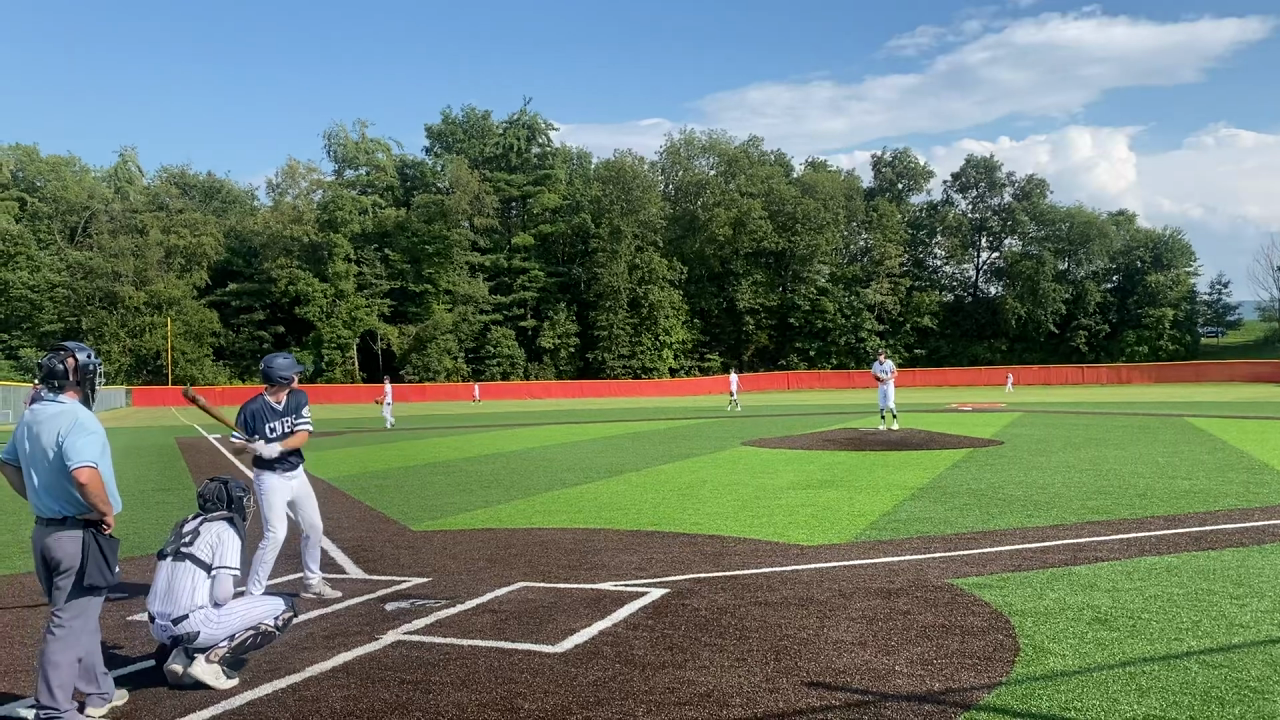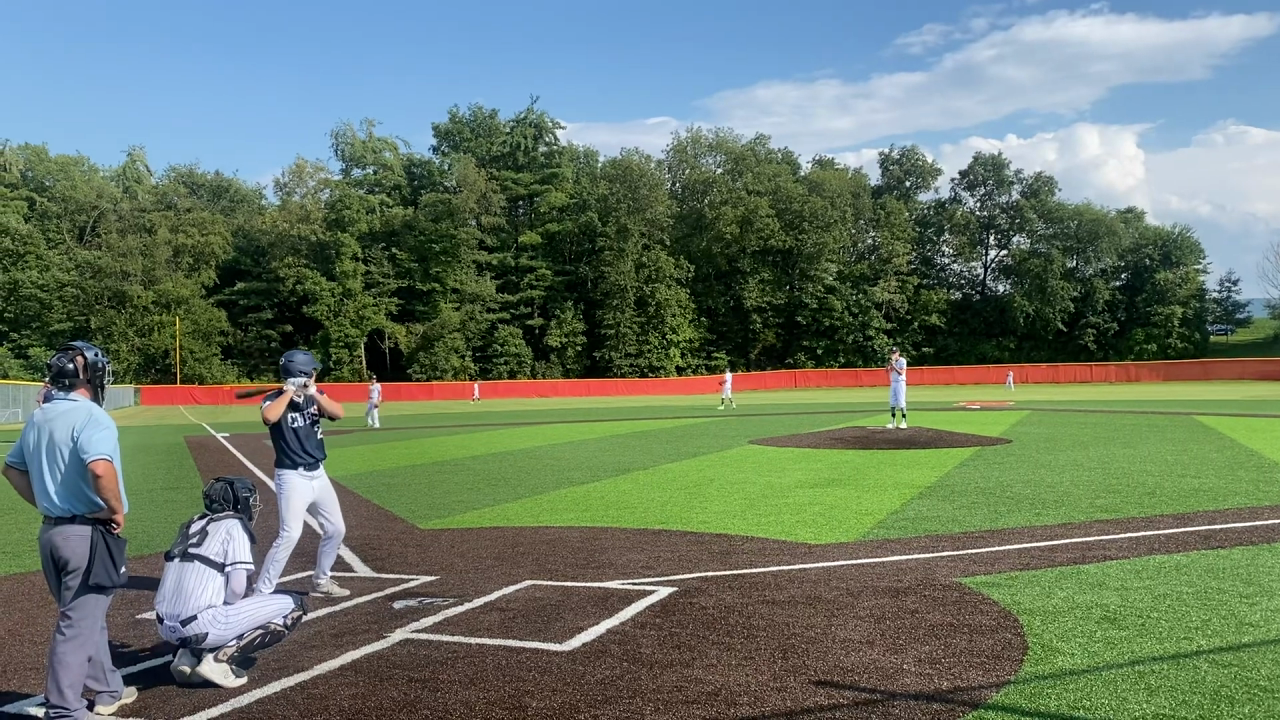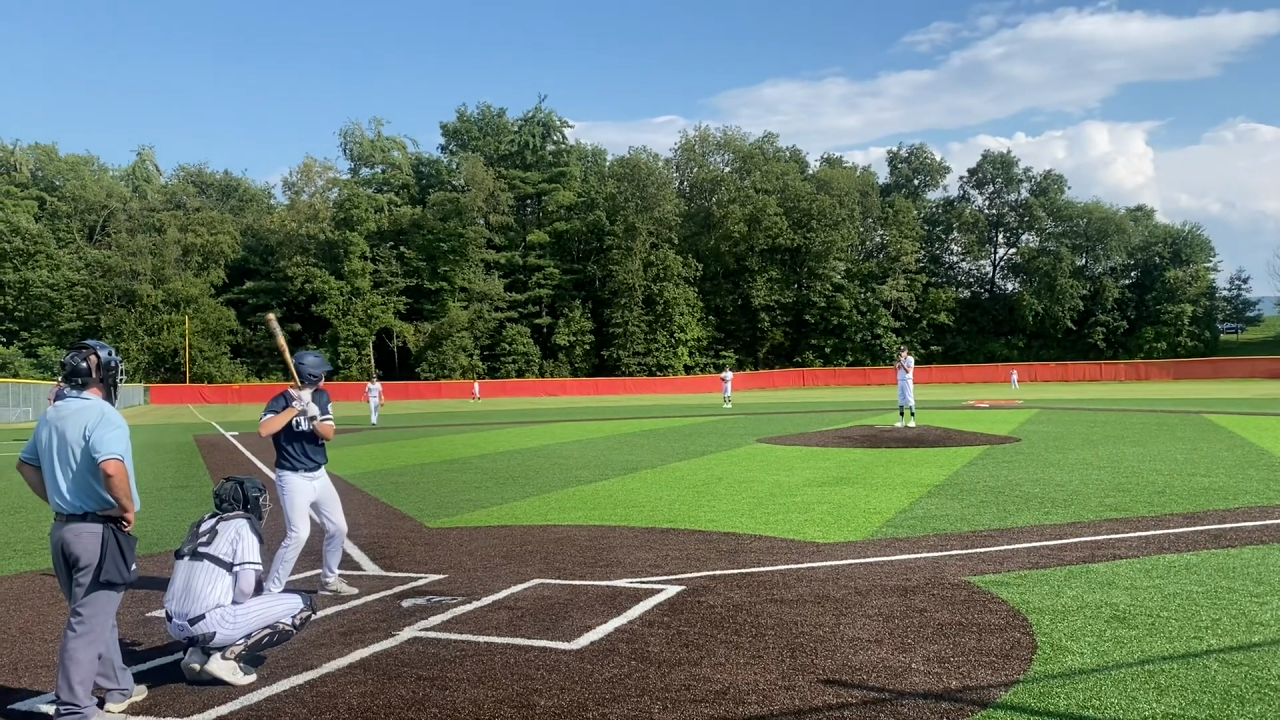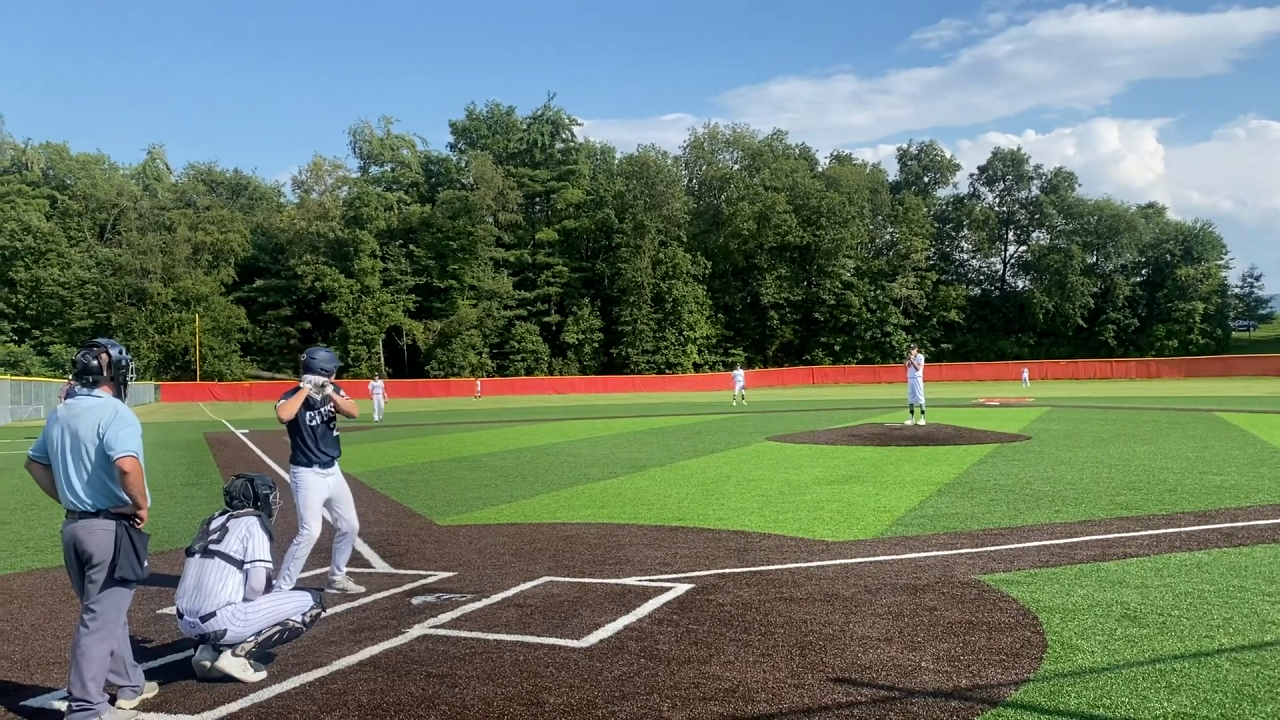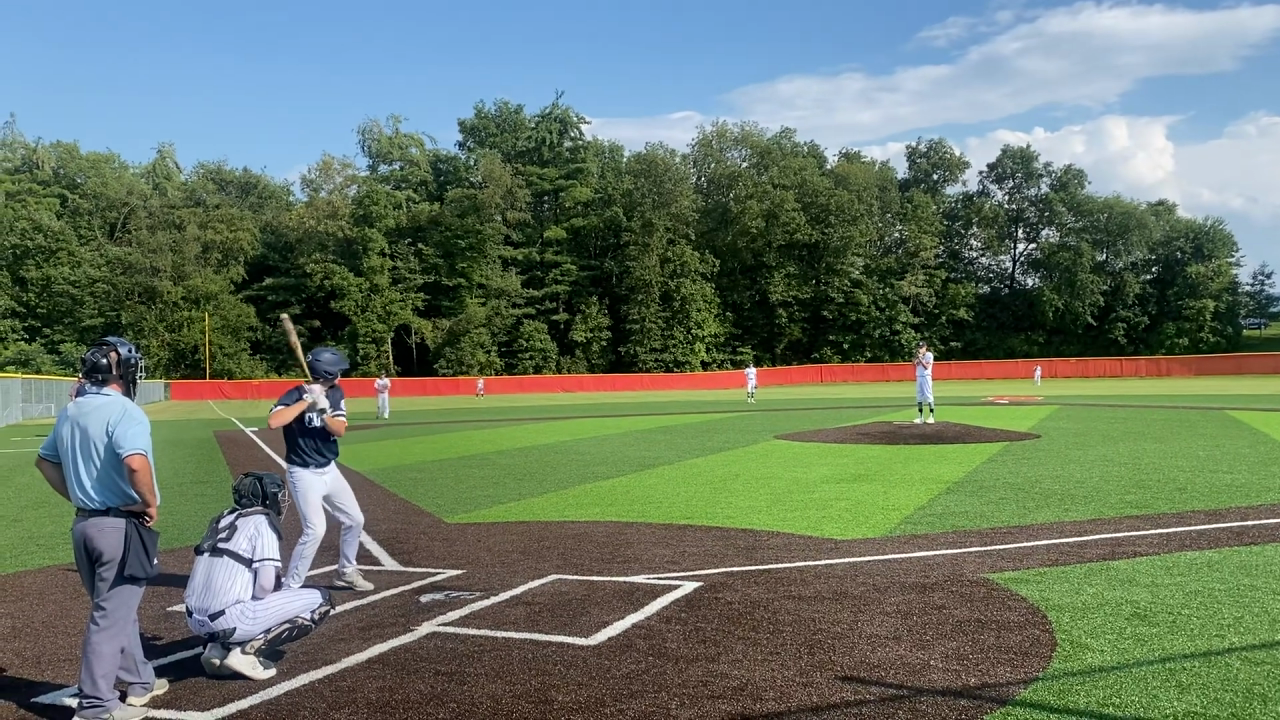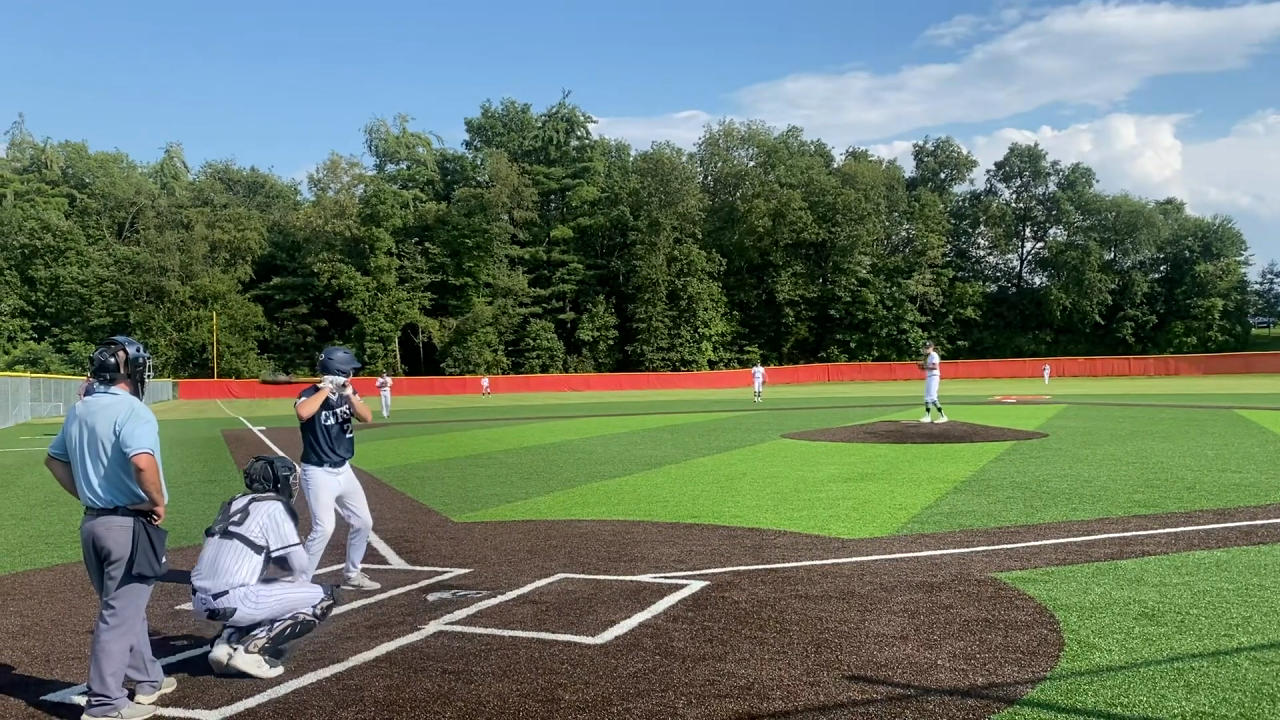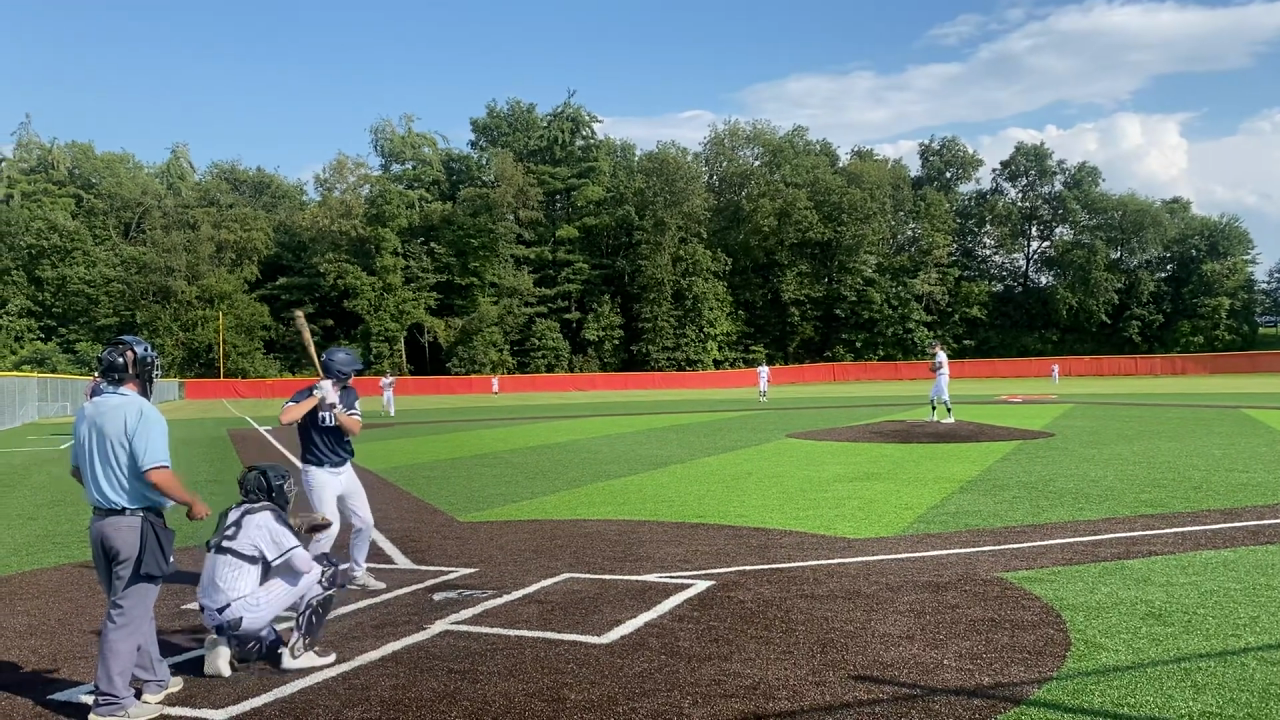
dt=0.7s
person 1, frame 1
right shoulder: (79, 419)
right elbow: (84, 475)
right wrist: (106, 513)
left hip: (44, 531)
right hip: (80, 535)
left knee: (79, 617)
right knee: (69, 624)
person 1, frame 2
left shoulder: (38, 418)
right shoulder: (91, 416)
right elbow: (100, 469)
right wrist: (117, 511)
left hip: (51, 531)
right hip: (88, 534)
left knee: (86, 615)
right knee: (78, 623)
person 1, frame 3
left shoulder: (50, 415)
right shoulder: (102, 414)
left elbow: (26, 464)
right elbow: (111, 468)
right wrist: (127, 509)
left hip: (63, 528)
right hip: (98, 531)
left knee: (97, 613)
right knee: (89, 620)
left ankle: (118, 688)
person 1, frame 4
left shoulder: (59, 413)
right shoulder: (115, 412)
left elbow: (34, 462)
right elbow: (127, 465)
right wrist: (141, 505)
left hip: (73, 526)
right hip: (111, 528)
left knee: (107, 610)
right knee: (101, 617)
left ankle: (129, 684)
person 1, frame 5
left shoulder: (69, 412)
right shoulder: (124, 411)
left elbow: (45, 461)
right elbow: (135, 463)
right wrist: (150, 503)
left hip: (84, 524)
right hip: (120, 526)
left knee: (117, 608)
right knee: (111, 615)
left ankle: (139, 681)
person 1, frame 6
left shoulder: (78, 411)
right shoulder: (132, 409)
left elbow: (55, 459)
right elbow: (142, 462)
right wrist: (157, 501)
left hip: (93, 522)
right hip: (129, 524)
left knee: (126, 606)
right knee: (120, 613)
left ankle: (148, 680)
person 1, frame 7
left shoulder: (87, 412)
right shoulder: (143, 413)
left elbow: (78, 470)
right elbow: (157, 476)
right wrist: (194, 503)
left hip: (101, 521)
right hip: (137, 525)
left knee: (136, 605)
right knee: (128, 613)
left ankle: (154, 678)
person 2, frame 1
left shoulder: (299, 398)
right shoulder: (253, 409)
left elbow: (303, 435)
right elbow: (237, 446)
left wrist: (277, 447)
right wrist: (252, 446)
left hip: (297, 475)
right hip: (270, 479)
left knee: (314, 528)
right knee: (275, 536)
left ankle: (313, 583)
right ankle: (252, 595)
person 2, frame 2
left shoulder: (314, 394)
right shoulder: (276, 398)
left elbow: (339, 413)
right elbow: (269, 416)
left wrist: (311, 392)
right wrist: (290, 390)
left hip: (318, 475)
right hip: (292, 478)
left knee: (335, 529)
right knee: (289, 535)
left ankle: (321, 582)
right ankle: (262, 593)
person 2, frame 3
left shoulder: (322, 396)
right shoulder: (281, 401)
left elbow: (329, 434)
right elbow: (263, 431)
left wrist: (314, 418)
right wrist: (296, 407)
left hip: (319, 475)
right hip: (292, 479)
left knee: (338, 528)
right knee: (298, 535)
left ankle: (330, 580)
right ankle: (270, 593)
person 2, frame 4
left shoulder: (332, 390)
right shoulder: (294, 395)
left elbow: (353, 412)
right elbow: (283, 415)
left wrist: (327, 390)
right wrist: (306, 387)
left hip: (333, 471)
right hip: (307, 475)
left knee: (349, 526)
right knee: (310, 532)
left ankle: (337, 579)
right ankle: (281, 589)
person 2, frame 5
left shoulder: (336, 393)
right shoulder: (294, 396)
left elbow: (340, 430)
right elbow: (273, 422)
left wrist: (324, 411)
right wrist: (307, 399)
left hip: (330, 470)
right hip: (304, 474)
left knee: (354, 519)
right knee: (315, 531)
left ankle: (347, 572)
right ankle: (289, 588)
person 2, frame 6
left shoulder: (347, 391)
right shoulder: (311, 392)
left elbow: (366, 417)
right elbow: (303, 413)
left wrist: (348, 393)
right wrist: (326, 388)
left hip: (344, 470)
right hip: (318, 473)
left knee: (363, 522)
right knee: (323, 528)
left ankle: (352, 575)
person 2, frame 7
left shoulder: (350, 394)
right shoulder: (307, 395)
left elbow: (355, 429)
right elbow: (284, 418)
left wrist: (335, 407)
right wrist: (317, 396)
left hip: (345, 470)
right hip: (319, 473)
left knee: (364, 522)
right knee: (329, 528)
left ankle: (357, 575)
person 3, frame 1
left shoulder: (187, 525)
right shoulder: (225, 528)
right elbow: (222, 593)
left hip: (158, 626)
right hip: (190, 624)
right knee: (284, 608)
left ankle: (182, 656)
right ankle: (211, 660)
person 3, frame 2
left shoulder: (193, 525)
right shoulder: (234, 525)
right elbow: (237, 588)
right wrist: (226, 614)
left hip: (165, 626)
right hip: (199, 624)
right knee: (293, 606)
left ankle: (189, 656)
right ankle: (220, 660)
person 3, frame 3
left shoulder: (202, 524)
right shoulder: (244, 525)
right elbow: (245, 589)
right wrist: (235, 615)
left hip: (174, 625)
right hip: (208, 623)
right knee: (302, 605)
left ankle: (199, 652)
right ankle: (228, 657)
person 3, frame 4
left shoulder: (213, 521)
right shoulder: (254, 523)
right elbow: (256, 586)
right wrist: (245, 615)
left hip: (185, 622)
right hip: (219, 621)
right knee: (312, 602)
left ankle: (209, 650)
right ankle: (238, 654)
person 3, frame 5
left shoulder: (222, 520)
right shoulder: (262, 522)
right elbow: (265, 584)
right wrist: (256, 611)
left hip: (195, 620)
right hip: (228, 620)
right knee: (321, 600)
left ankle: (217, 648)
right ankle: (247, 652)
person 3, frame 6
left shoulder: (236, 503)
right shoulder: (275, 507)
right elbow: (302, 567)
left hip: (200, 601)
right hip: (228, 600)
left knee: (255, 589)
right knee: (324, 598)
left ankle: (224, 645)
right ankle: (252, 650)
person 3, frame 7
left shoulder: (236, 513)
right shoulder: (266, 516)
right elbow: (303, 565)
left hip: (214, 615)
right hip: (237, 612)
left knee: (273, 643)
right knee: (325, 569)
left ankle: (228, 644)
right ankle: (298, 651)
